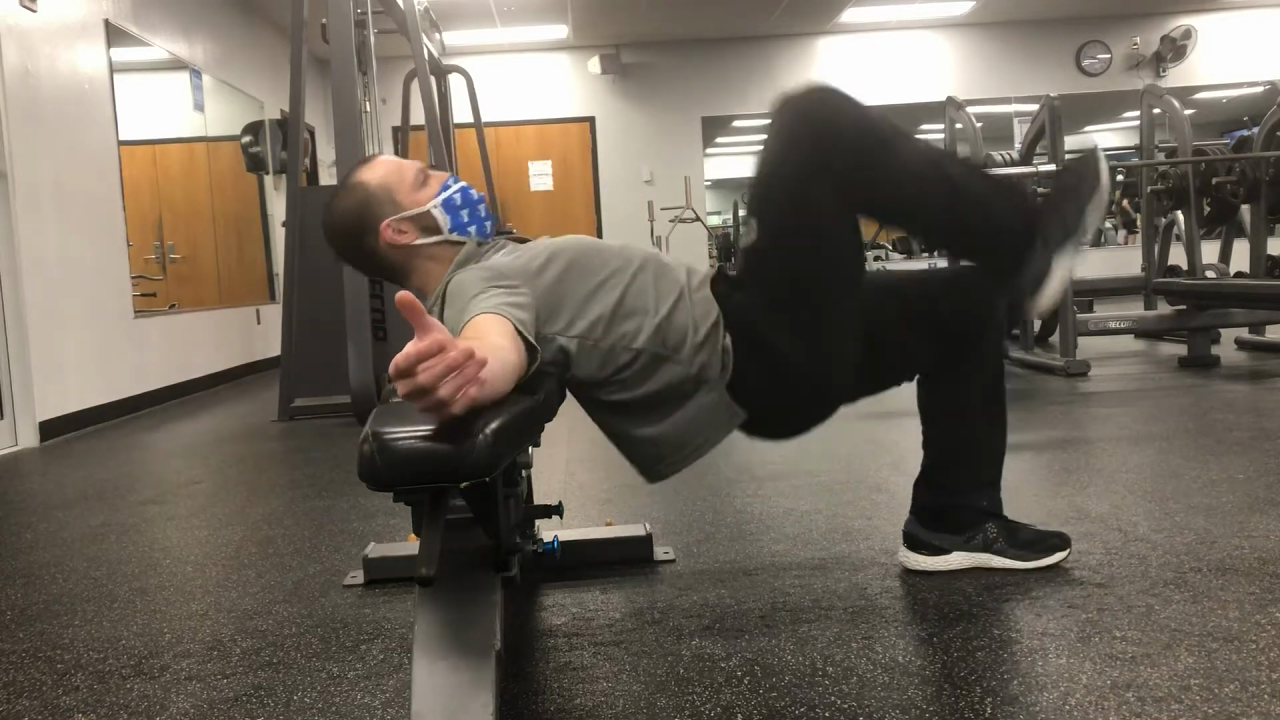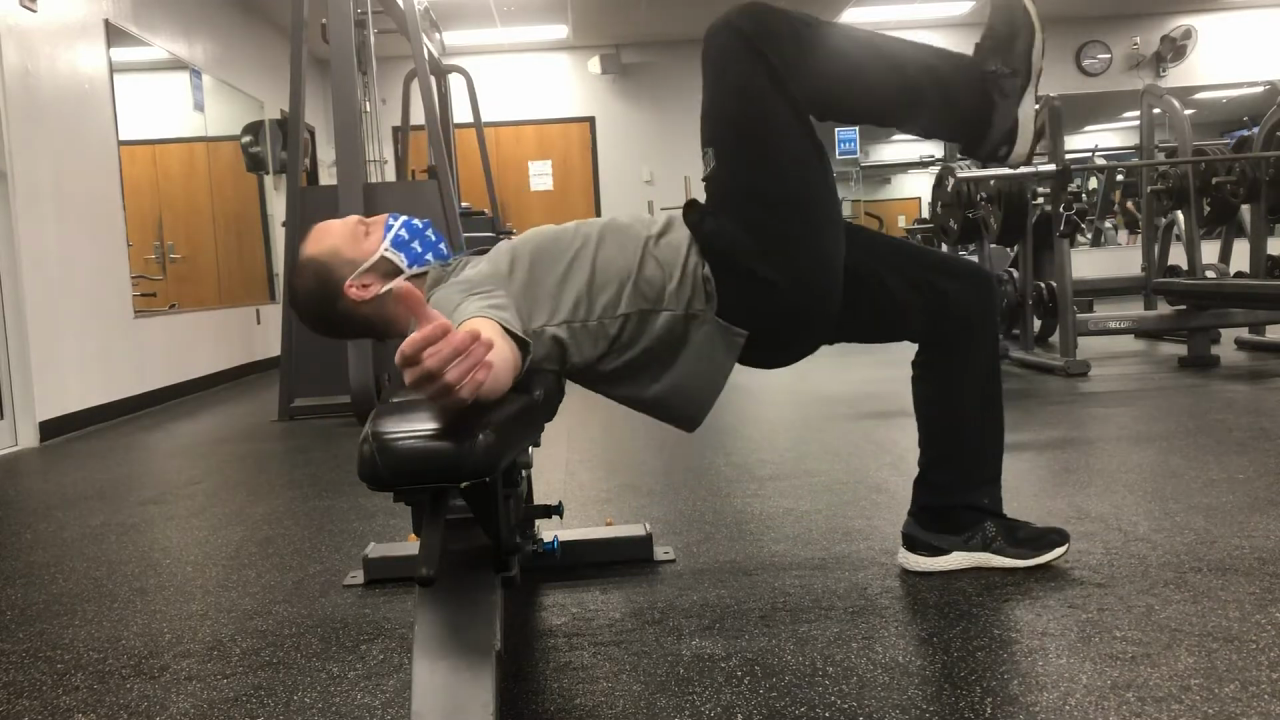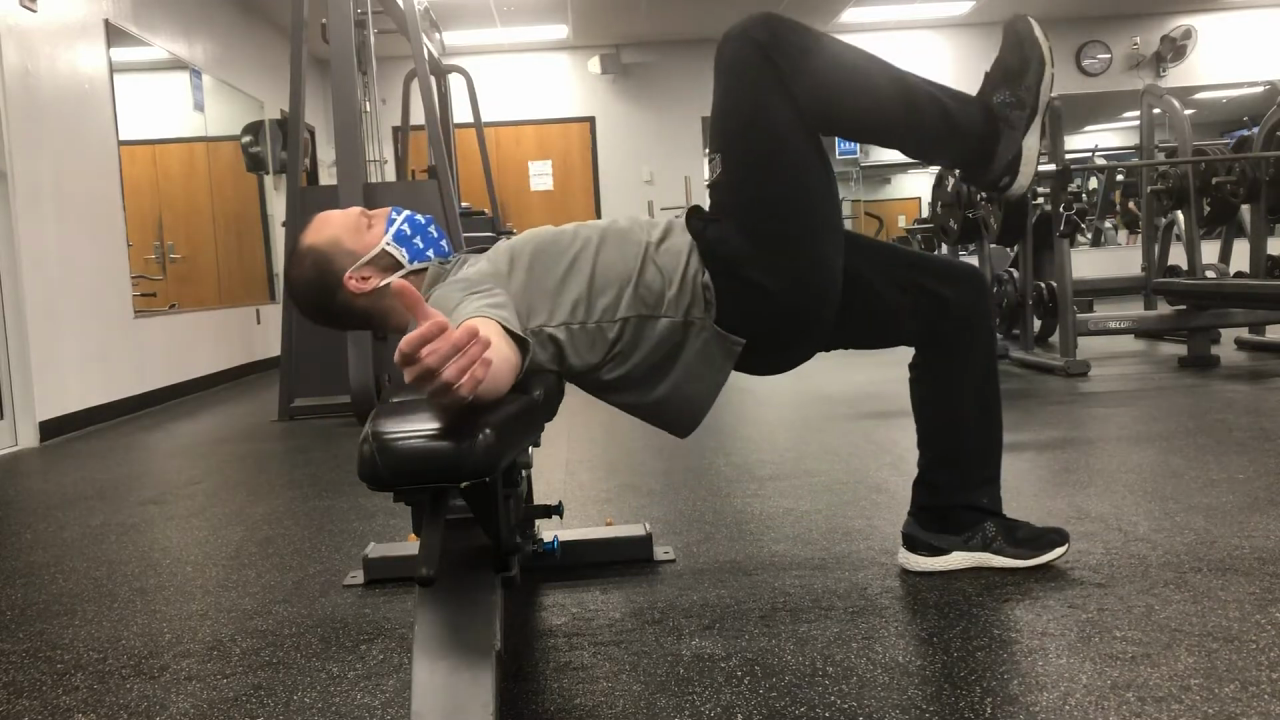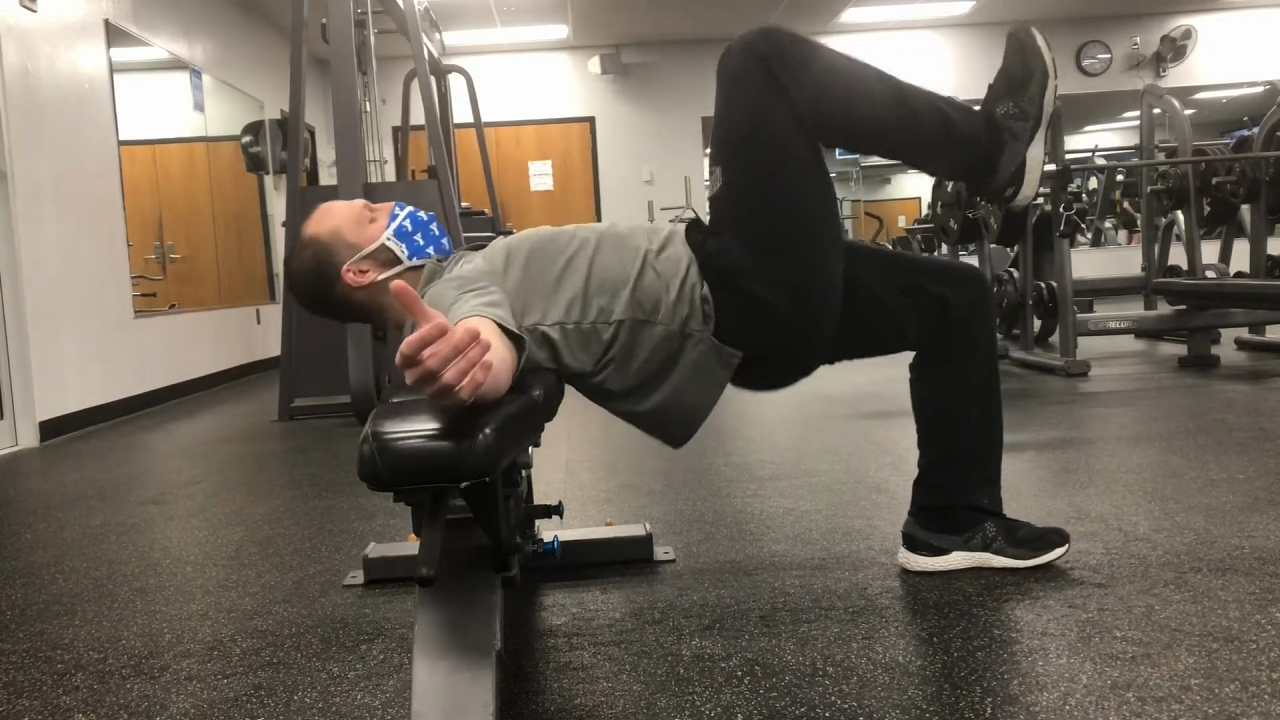
dt=0.4s
person 1, frame 1
left shoulder: (480, 268)
right shoulder: (475, 297)
right elbow: (496, 354)
right wrist: (457, 372)
left hip: (771, 341)
right hip: (765, 354)
left knee: (962, 305)
right knee: (815, 121)
left ankle: (952, 524)
right ankle: (1021, 251)
person 1, frame 2
left shoulder: (463, 281)
right shoulder: (458, 306)
right elbow: (490, 348)
right wrist: (461, 366)
left hip: (762, 279)
right hip: (750, 277)
left knee: (960, 292)
left ankle: (952, 523)
right ankle: (983, 108)
person 1, frame 3
left shoulder: (461, 281)
right shoulder: (459, 301)
right elbow: (496, 353)
right wrist: (462, 364)
left hip: (759, 285)
right hip: (749, 287)
left knee: (954, 297)
right knee: (759, 45)
left ankle: (952, 522)
right ankle: (986, 141)
person 1, frame 4
left shoulder: (460, 276)
right shoulder: (452, 297)
right elbow: (487, 344)
right wrist: (461, 358)
left hip: (756, 302)
right hip: (750, 302)
left knee: (954, 297)
right knee: (760, 57)
left ankle: (951, 521)
right ankle: (990, 150)
